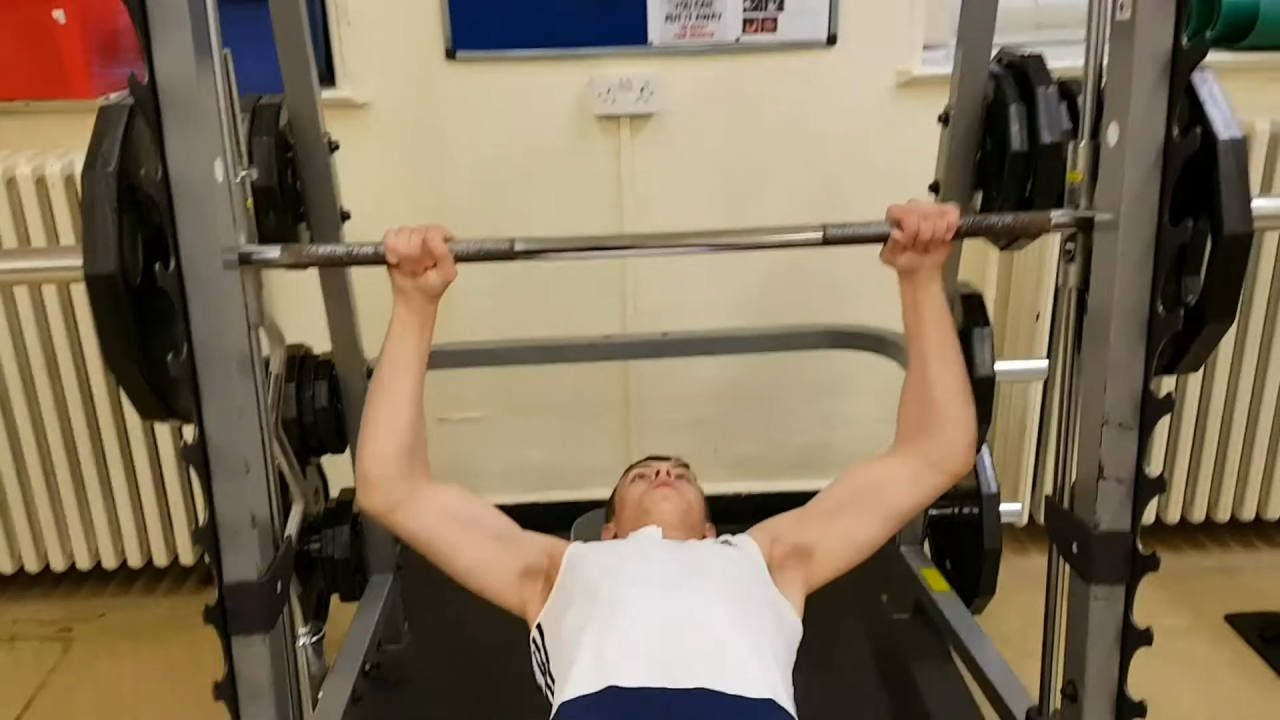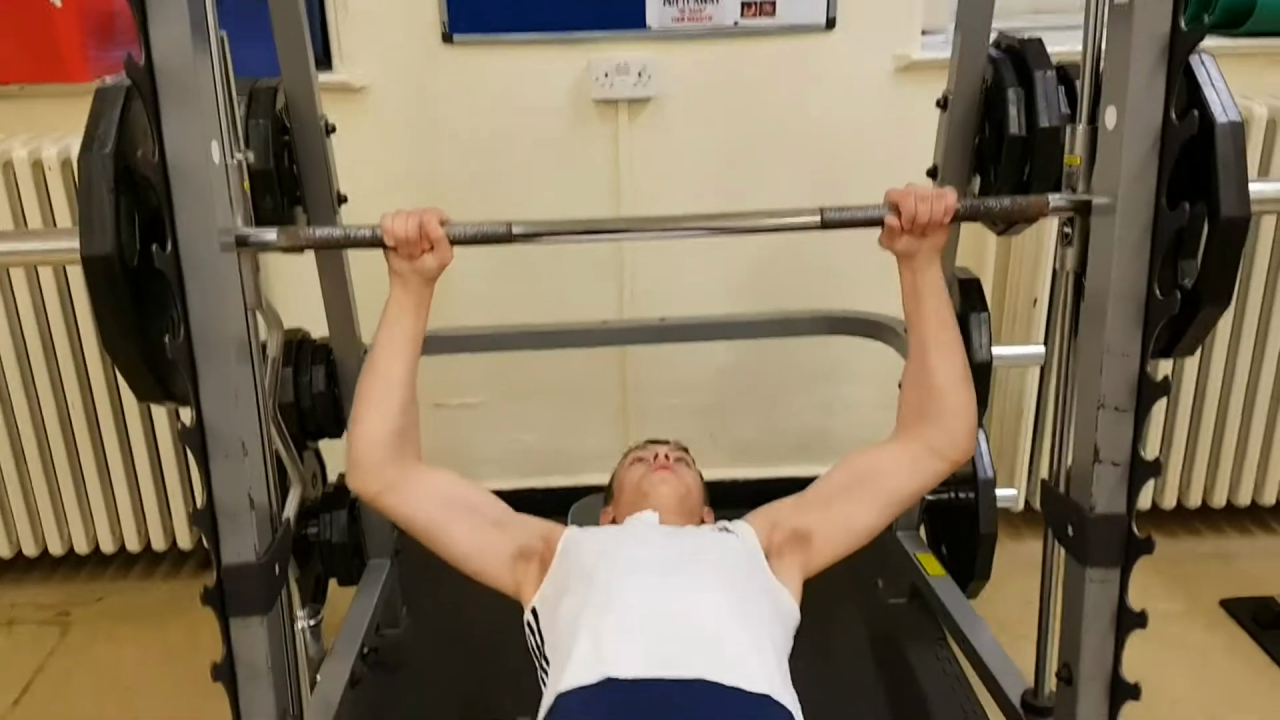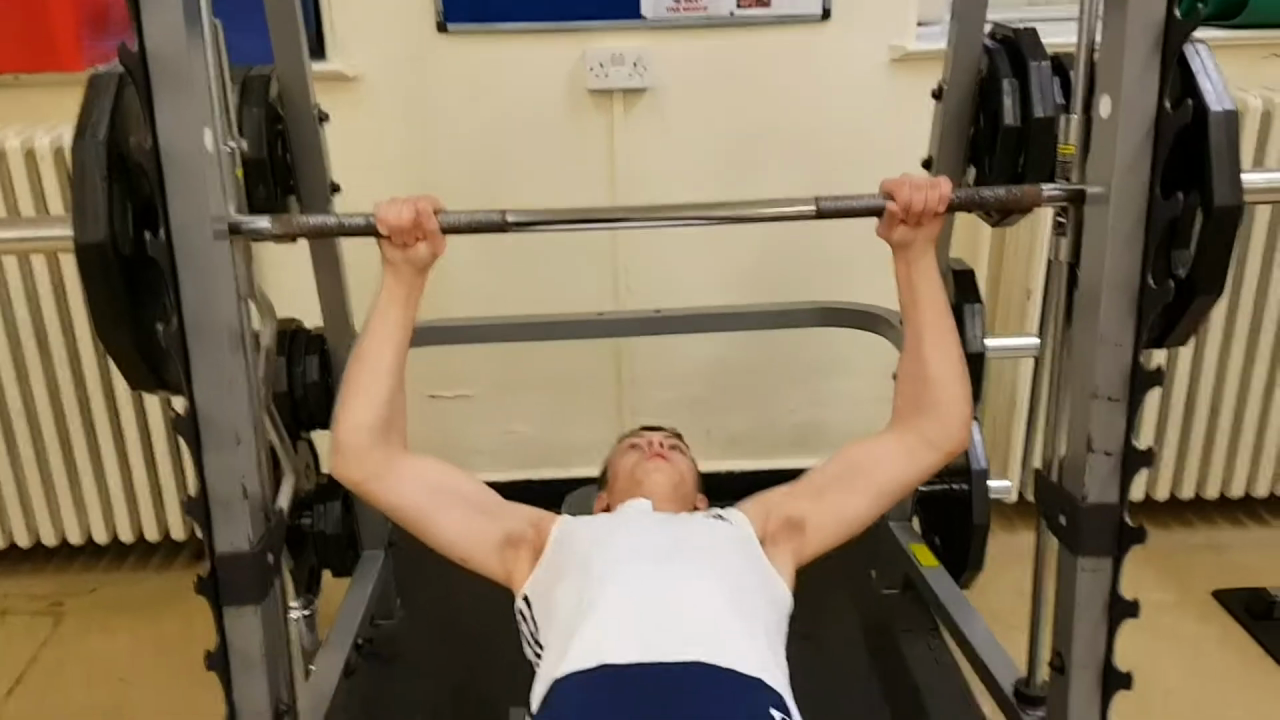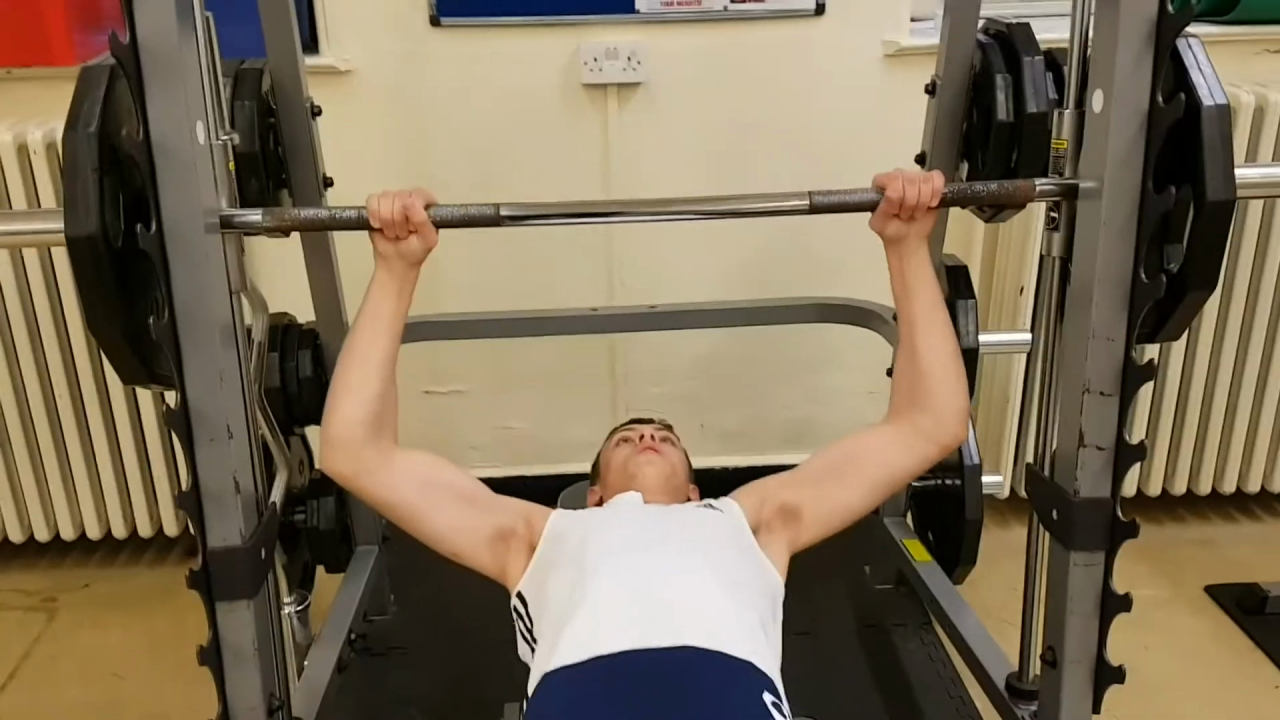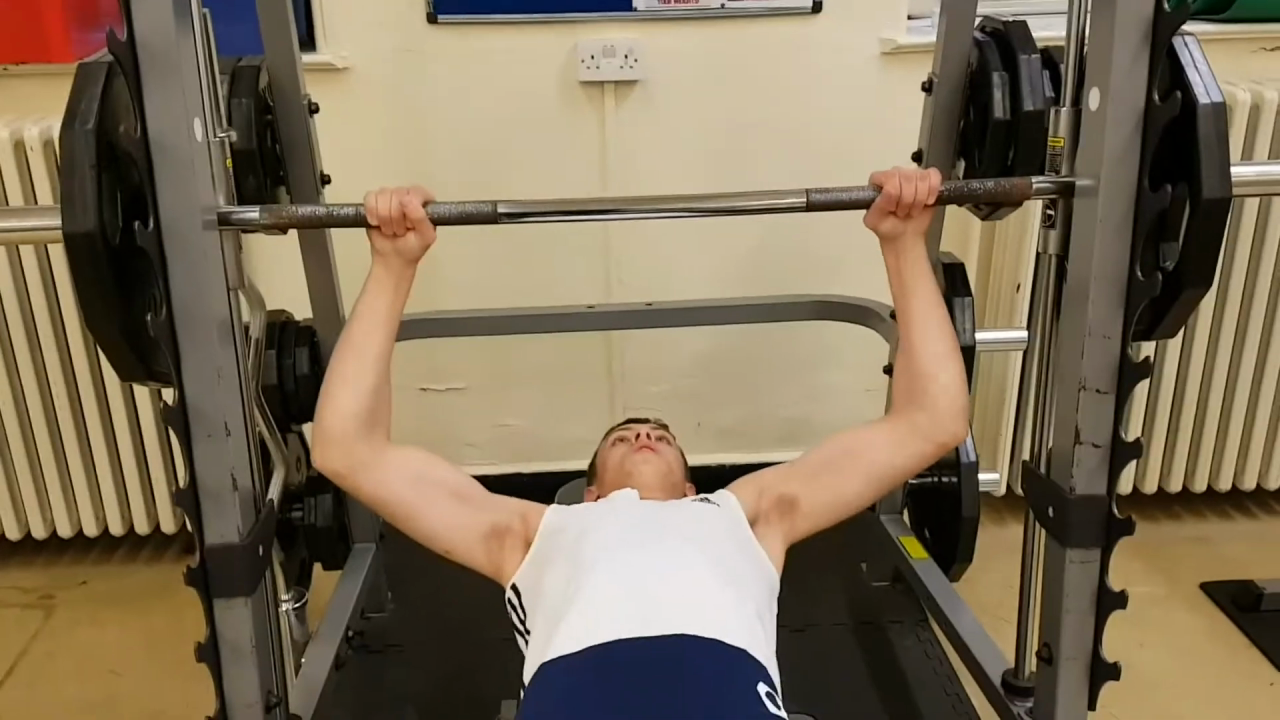
dt=0.1s
person 1, frame 1
left shoulder: (765, 558)
right shoulder: (561, 570)
left elbow: (936, 457)
right elbow: (389, 487)
left wrist: (920, 278)
right wrist: (416, 302)
person 1, frame 2
left shoulder: (762, 545)
right shoulder: (557, 554)
left elbow: (937, 442)
right elbow: (381, 469)
left wrist: (919, 262)
right wrist: (412, 285)
person 1, frame 3
left shoulder: (756, 531)
right shoulder: (550, 542)
left elbow: (934, 431)
right elbow: (366, 458)
left wrist: (915, 252)
right wrist: (404, 273)
person 1, frame 4
left shoulder: (749, 521)
right shoulder: (543, 536)
left elbow: (931, 425)
right elbow: (355, 452)
left wrist: (907, 246)
right wrist: (396, 266)
person 1, frame 5
left shoulder: (744, 513)
right shoulder: (538, 530)
left elbow: (933, 422)
right elbow: (346, 448)
left wrist: (904, 244)
right wrist: (393, 263)
